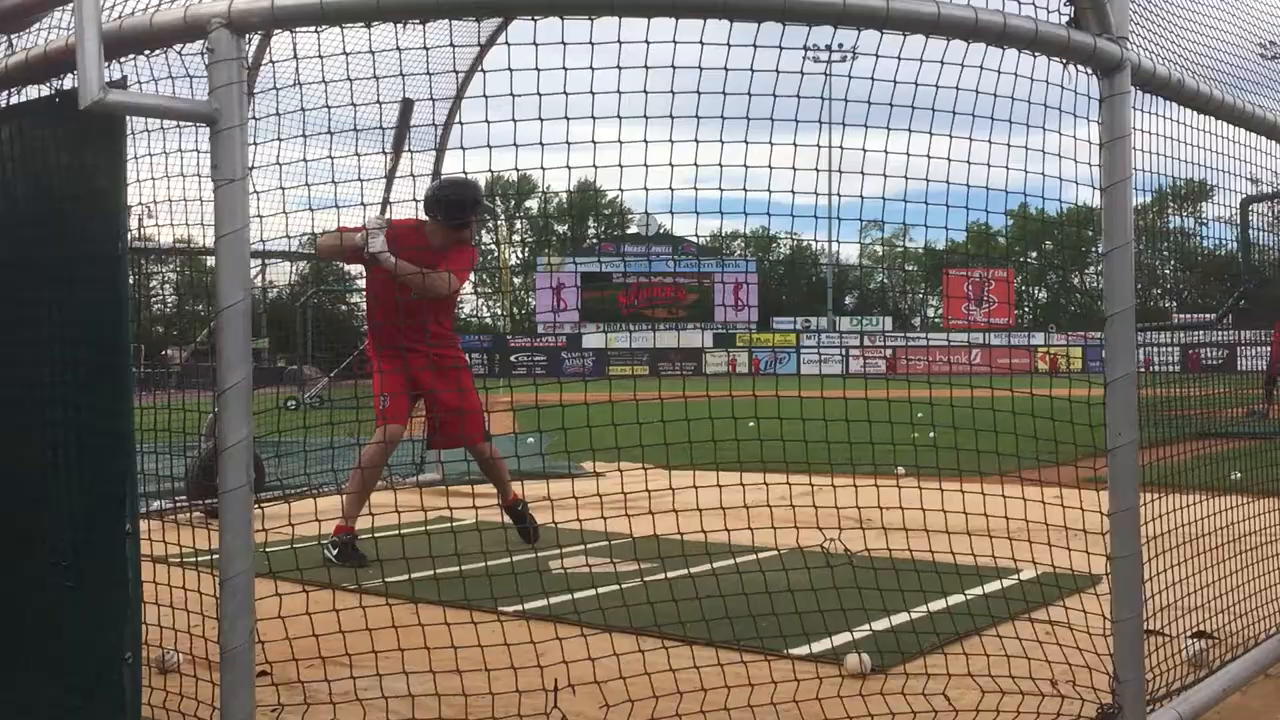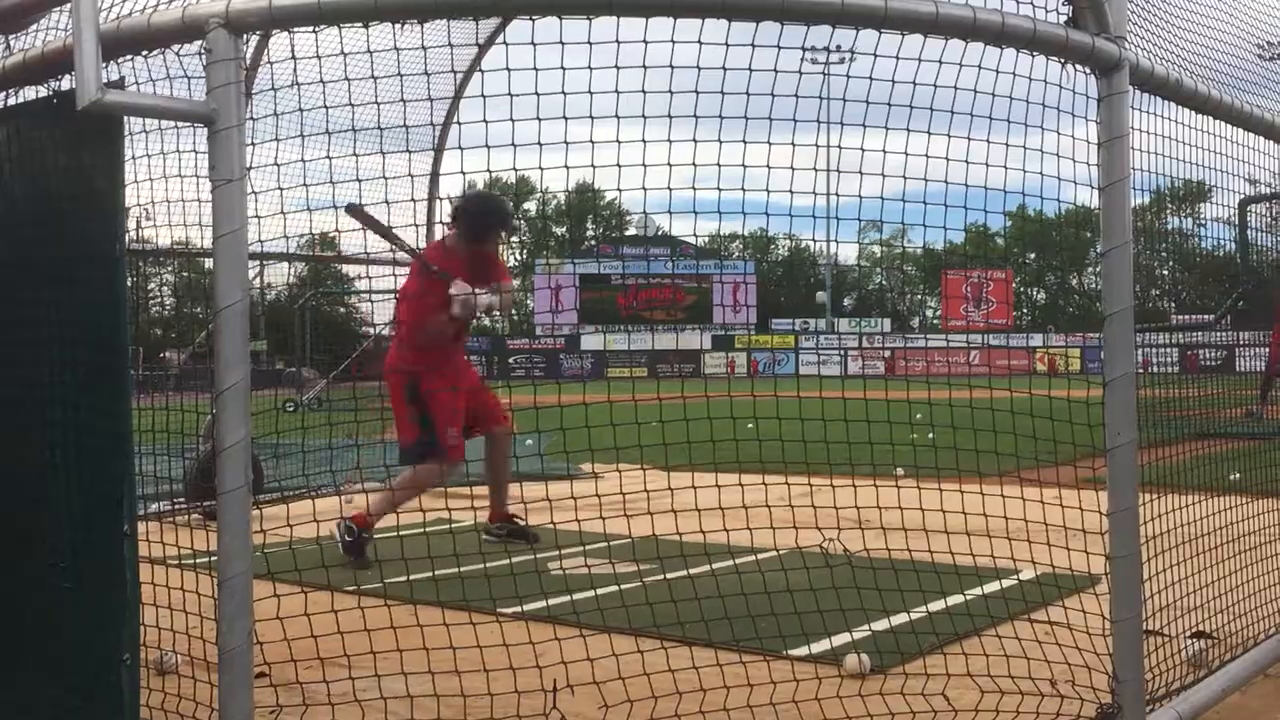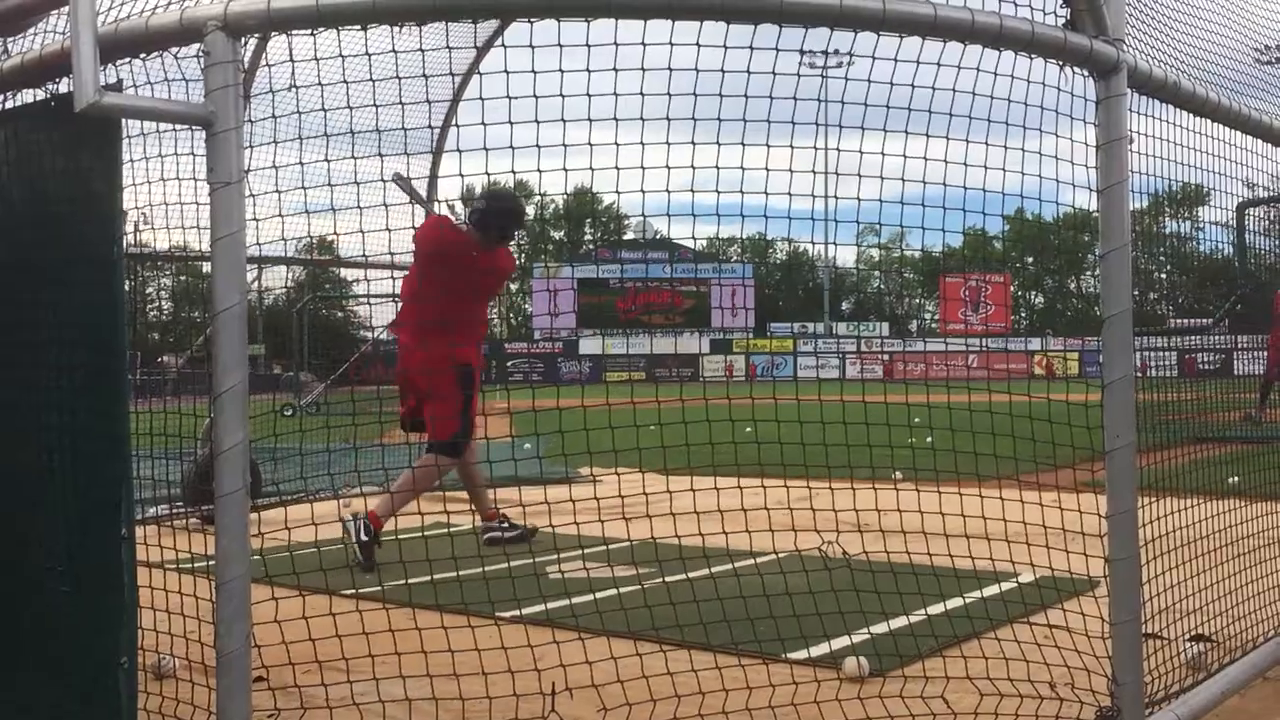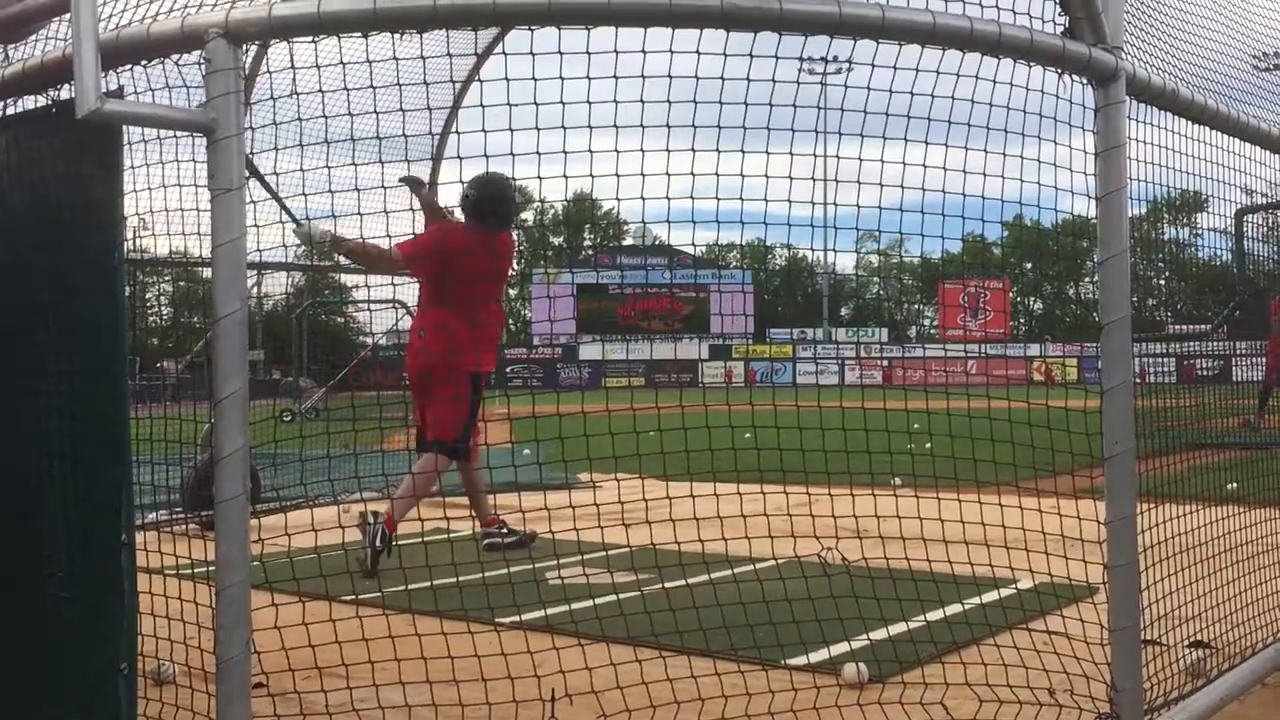
dt=0.2s
person 1, frame 1
left shoulder: (463, 250)
right shoulder: (391, 232)
left elbow: (439, 286)
right elbow: (324, 246)
left wrist: (390, 261)
right wrist: (361, 242)
left hip: (442, 357)
right hip: (392, 354)
left knee: (477, 442)
right knee: (388, 435)
left ankle: (512, 501)
right ankle: (342, 535)
person 1, frame 2
left shoulder: (481, 251)
right shoulder: (431, 269)
left elbow: (508, 294)
right elbow: (424, 336)
left wrist: (483, 299)
right wrist: (458, 310)
left hip: (449, 364)
right hip: (417, 370)
left knee: (499, 429)
right knee: (436, 460)
left ankle: (499, 517)
right ankle: (358, 524)
person 1, frame 3
left shoulder: (436, 231)
right shoulder: (500, 261)
left hip: (411, 351)
right hip: (454, 359)
left knee: (456, 436)
right knee: (444, 451)
left ankle: (491, 519)
right ankle: (372, 520)
person 1, frame 4
left shoulder: (442, 239)
right shoulder: (503, 244)
left elbow: (389, 261)
left wrist: (328, 238)
right wrist: (427, 197)
left hip: (425, 353)
right hip: (466, 359)
left knee: (458, 438)
right knee: (443, 451)
left ankle: (489, 526)
right ankle: (382, 524)
